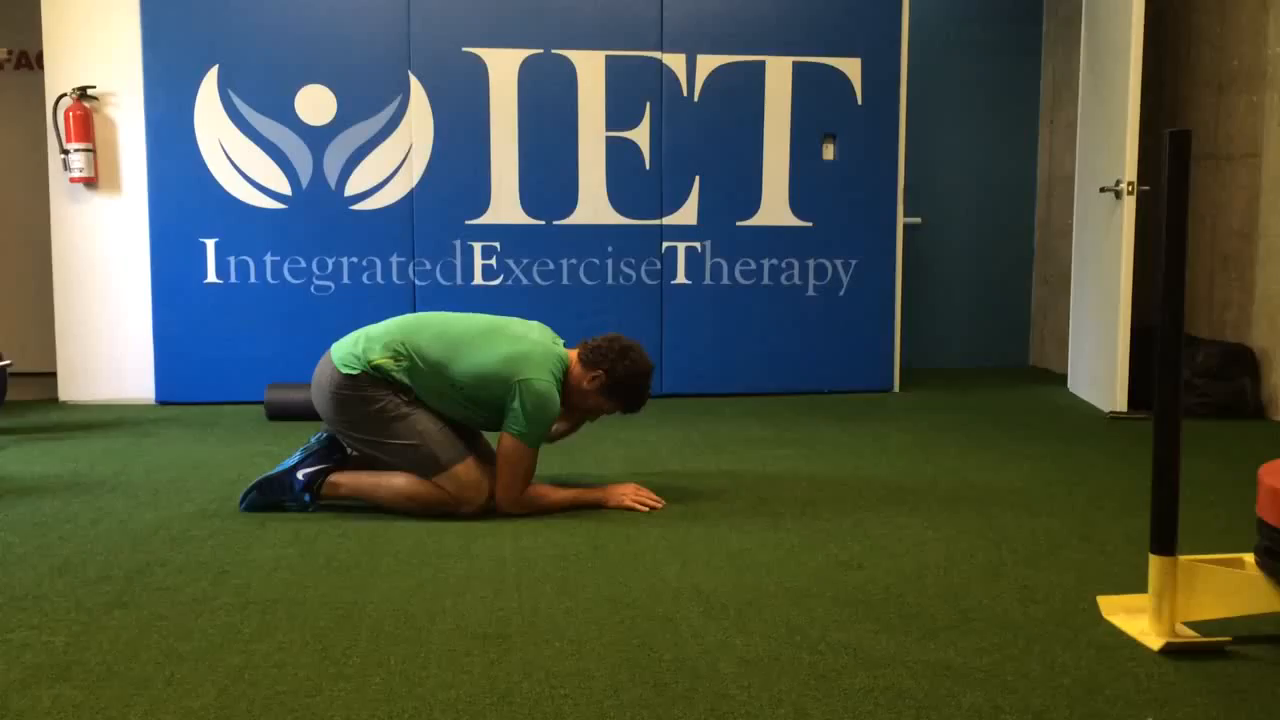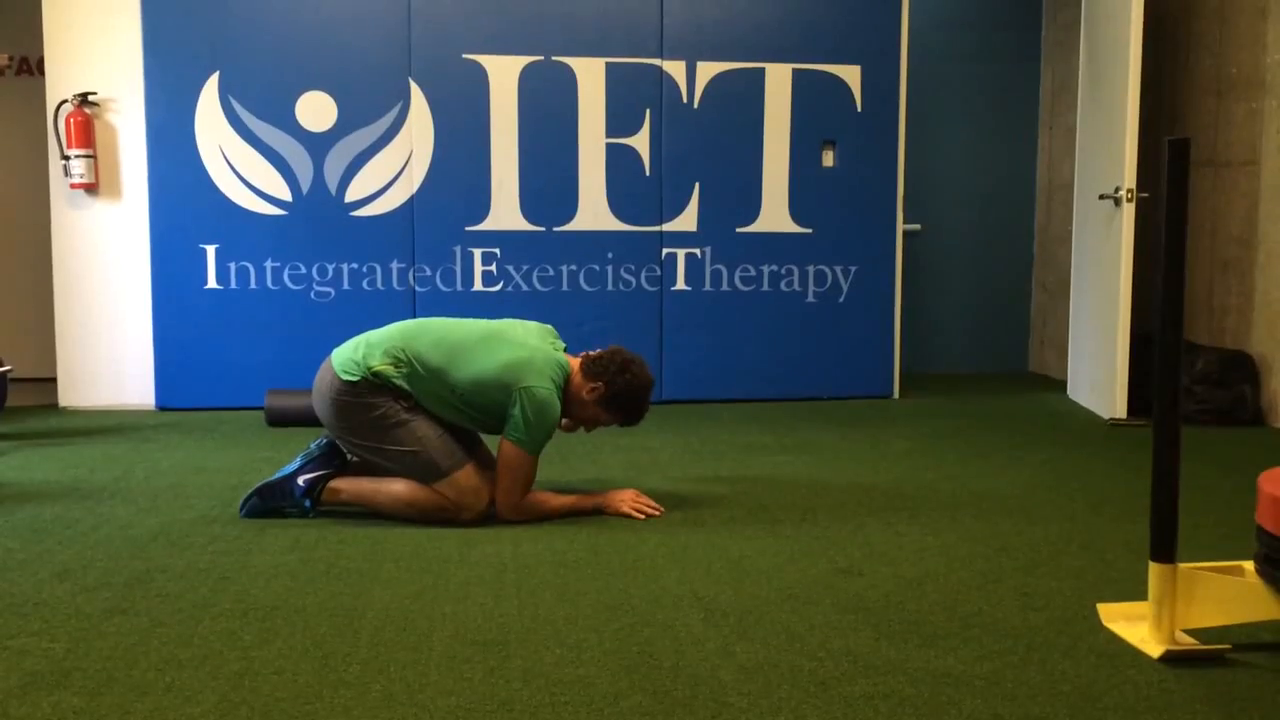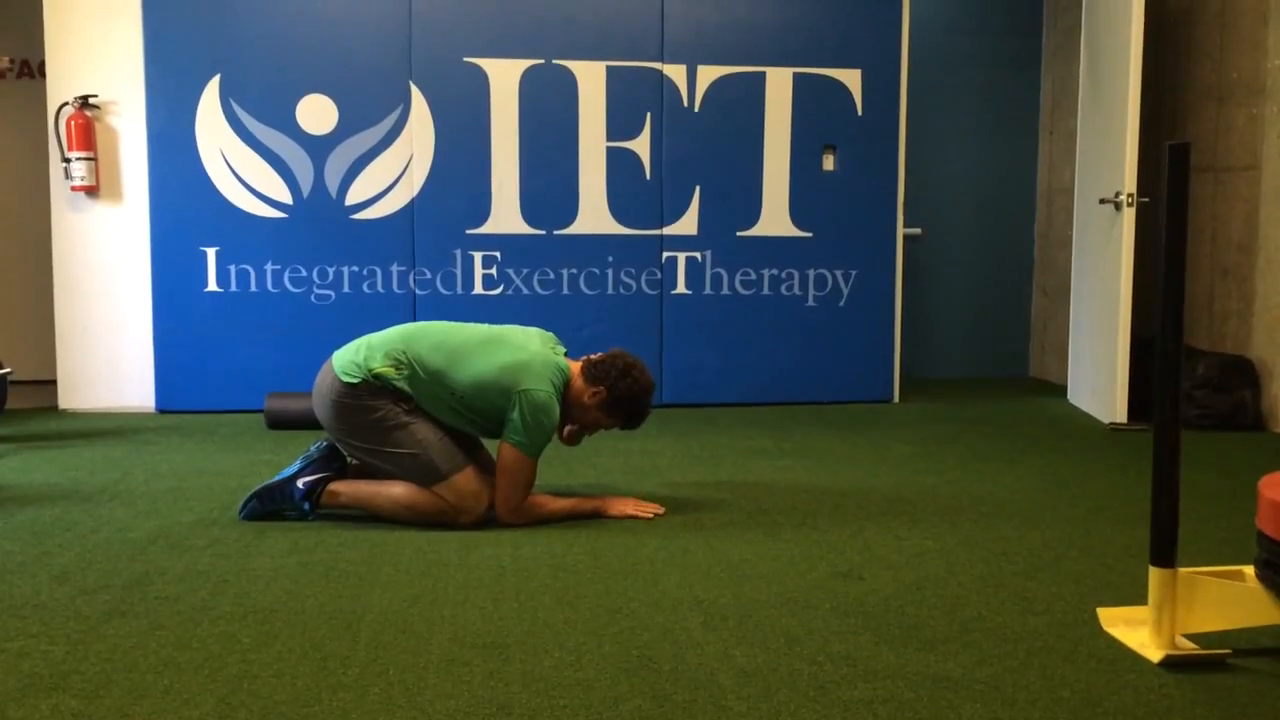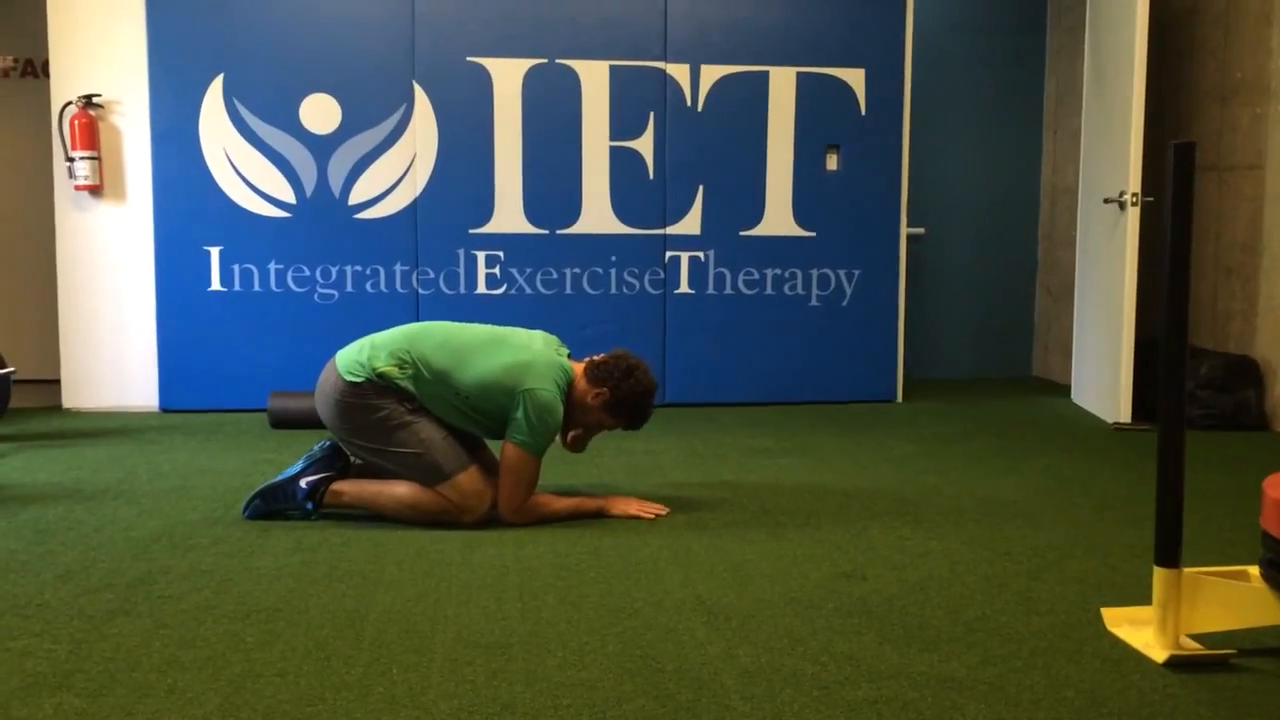
dt=0.4s
person 1, frame 1
left shoulder: (546, 339)
right shoulder: (539, 386)
left elbow: (546, 433)
right elbow: (511, 498)
left wrist: (578, 419)
right wrist: (601, 495)
left hip: (365, 364)
right hip: (353, 382)
left knee: (485, 470)
right knee: (471, 493)
left ankle: (343, 455)
right ankle: (315, 482)
person 1, frame 2
left shoulder: (548, 340)
right shoulder: (539, 393)
left elbow: (565, 420)
right elbow: (511, 505)
left wrist: (577, 393)
right wrist: (601, 501)
left hip: (364, 369)
right hip: (354, 388)
left knee: (485, 477)
right knee: (471, 500)
left ankle: (343, 461)
right ankle: (316, 488)
person 1, frame 3
left shoulder: (550, 347)
right shoulder: (538, 395)
left elbow: (567, 435)
right elbow: (510, 508)
left wrist: (579, 422)
right wrist: (601, 505)
left hip: (365, 371)
right hip: (354, 390)
left knee: (485, 481)
right knee: (470, 502)
left ankle: (342, 464)
right ankle: (317, 491)
person 1, frame 4
left shoulder: (553, 351)
right shoulder: (542, 396)
left elbow: (573, 443)
right elbow: (514, 508)
left wrist: (591, 407)
right wrist: (603, 504)
left hip: (367, 373)
right hip: (358, 390)
left knee: (488, 480)
right knee: (473, 502)
left ankle: (345, 465)
right ankle: (319, 491)
